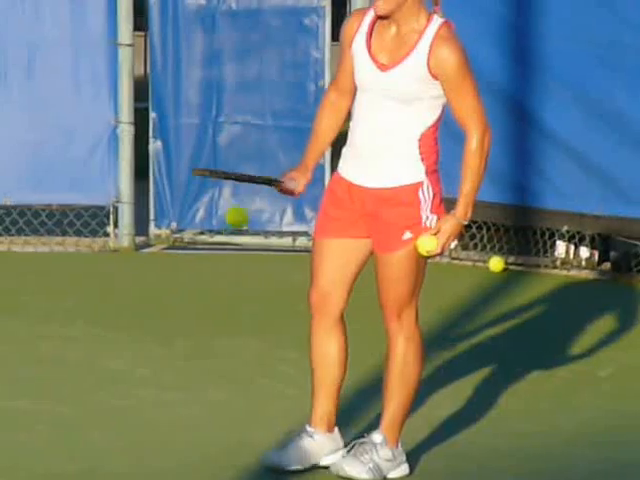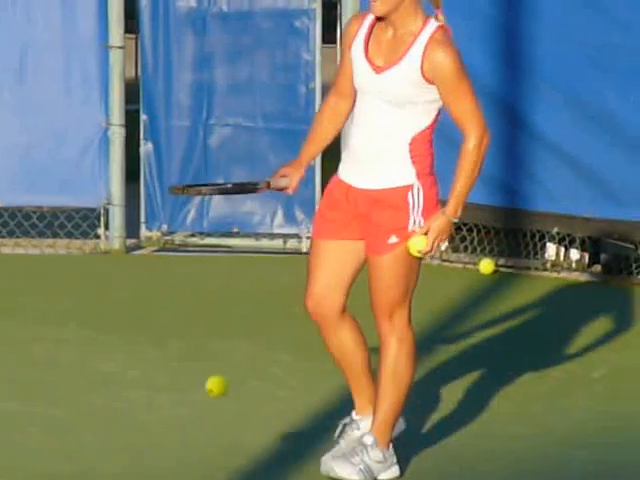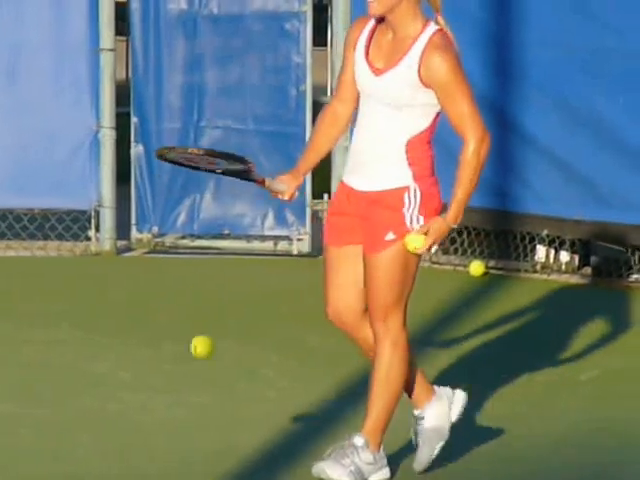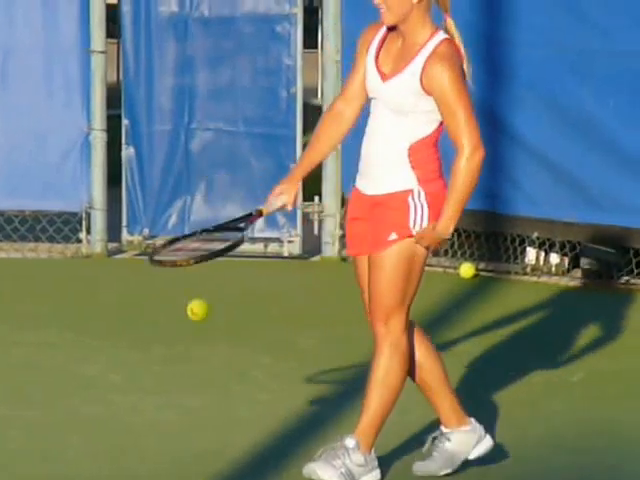
dt=0.2s
person 1, frame 1
left shoulder: (442, 47)
left elbow: (478, 133)
left wrist: (462, 212)
right wrist: (307, 164)
left hip: (407, 194)
right hip: (349, 186)
left knee: (398, 318)
right knee: (323, 303)
right ankle: (322, 432)
person 1, frame 2
left shoulder: (437, 50)
left elbow: (477, 134)
left wrist: (452, 210)
right wrist: (302, 161)
left hip: (402, 196)
right hip: (348, 188)
left knee: (391, 319)
right knee: (321, 303)
right ankle: (368, 411)
person 1, frame 3
left shoulder: (435, 54)
left elbow: (476, 138)
left wrist: (452, 215)
right wrist: (300, 171)
left hip: (401, 197)
right hip: (353, 191)
left knee: (385, 321)
right knee: (343, 311)
right ankle: (432, 401)
person 1, frame 4
left shoulder: (440, 62)
right shoulder: (373, 38)
left elbow: (471, 150)
right elbow: (343, 110)
left wrist: (445, 225)
right wrist: (296, 176)
left hip: (410, 201)
right hip: (368, 197)
left knee: (387, 325)
right knee: (389, 323)
right ankle: (461, 430)
